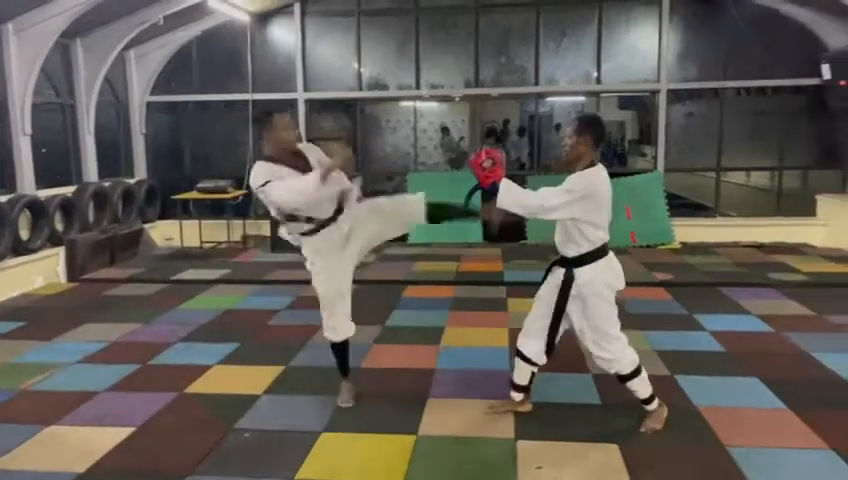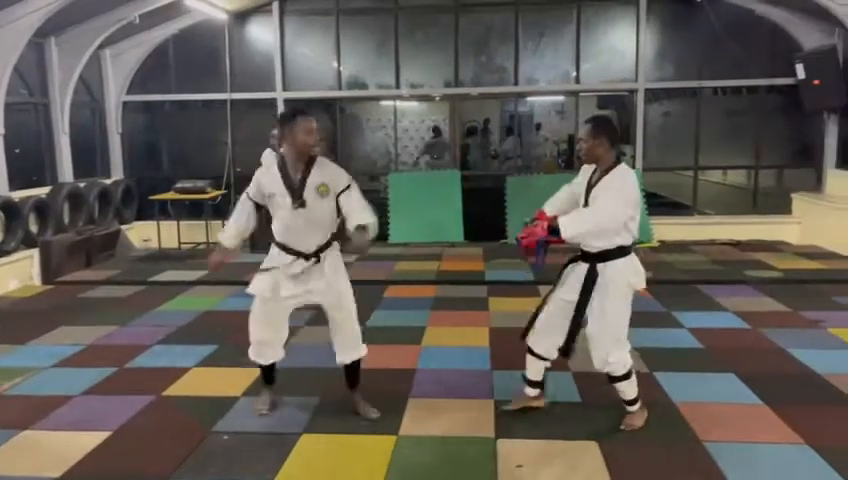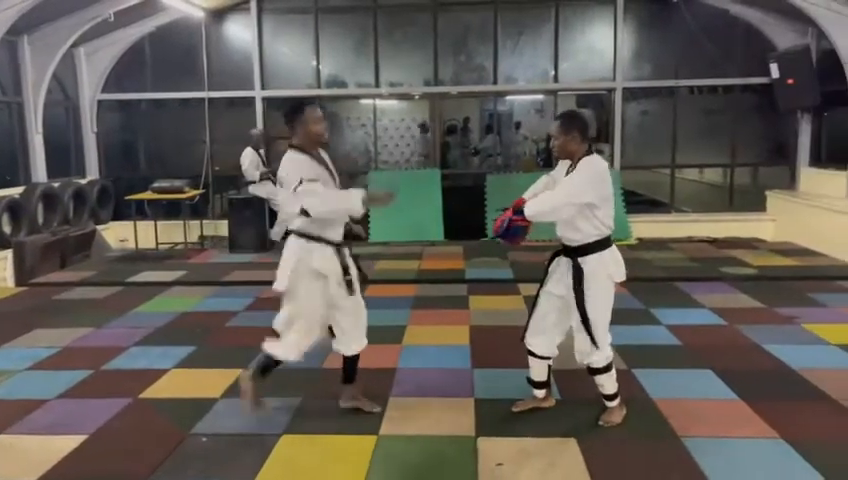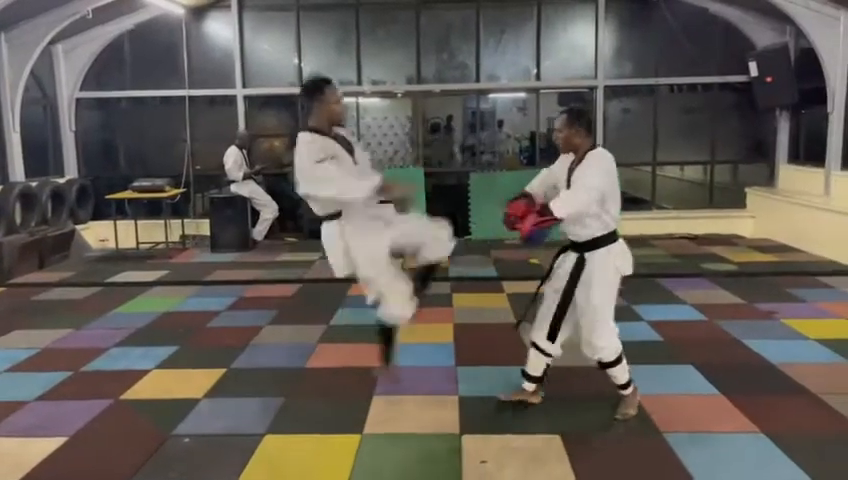
dt=0.4s
person 1, frame 1
left shoulder: (588, 181)
right shoulder: (586, 174)
left elbow: (538, 203)
left wrist: (495, 184)
left hip: (590, 274)
right hip: (568, 269)
left knee: (609, 345)
right knee: (534, 331)
left ankle: (654, 406)
right ankle: (519, 398)
person 1, frame 2
left shoulder: (623, 179)
right shoulder: (589, 172)
left elbow: (596, 220)
right elbow: (568, 197)
left wrist: (549, 227)
right wrist: (542, 218)
left hip: (612, 270)
right hip: (584, 266)
left knee: (610, 347)
right knee: (544, 328)
left ankle: (635, 408)
right ankle: (533, 393)
person 1, frame 3
left shoulder: (593, 169)
right shoulder: (567, 166)
left elbow: (557, 201)
right elbow: (546, 186)
left wrist: (517, 210)
right wrist: (519, 207)
left hip: (594, 263)
right hip: (568, 260)
left knee: (590, 339)
right knee: (540, 328)
left ankle: (614, 403)
right ankle: (542, 395)
person 1, frame 4
left shoulder: (601, 161)
right shoulder: (567, 161)
left elbow: (580, 197)
right elbow: (546, 181)
left wrist: (542, 212)
right wrist: (527, 200)
left hip: (600, 257)
right hip: (574, 255)
left knee: (598, 334)
right knee: (547, 323)
left ankle: (628, 393)
right ankle: (531, 389)
person 2, frame 1
left shoulder: (307, 151)
right shoulder: (263, 175)
right elbow: (295, 196)
left wrist: (350, 194)
right wrist: (330, 166)
left hip: (348, 220)
right hip: (321, 244)
left knee: (409, 207)
right knee: (336, 314)
right ankle: (346, 380)
person 2, frame 2
left shoulder: (332, 173)
right shoulder: (266, 174)
left elbow: (359, 209)
right elbow: (246, 209)
left wrist: (361, 230)
right wrist: (225, 245)
left hip: (324, 263)
right hip: (283, 263)
left knee: (347, 331)
right knee: (265, 332)
left ankle: (355, 395)
right ankle: (268, 388)
person 2, frame 3
left shoulder: (319, 156)
right shoulder: (295, 165)
right elbow: (322, 203)
left wrist: (349, 222)
right wrist: (367, 198)
left hip: (330, 252)
right hip: (309, 257)
left knee: (353, 324)
right knee: (297, 333)
left ankle: (350, 392)
right ankle: (253, 377)
person 2, frame 4
left shoulder: (340, 136)
right shoulder: (308, 147)
right elbow: (322, 186)
left wrist: (390, 194)
right wrist: (379, 187)
left hip: (373, 216)
right hip: (351, 230)
left knee: (438, 239)
right knee: (393, 296)
left ankle: (415, 292)
right ankle: (386, 366)
